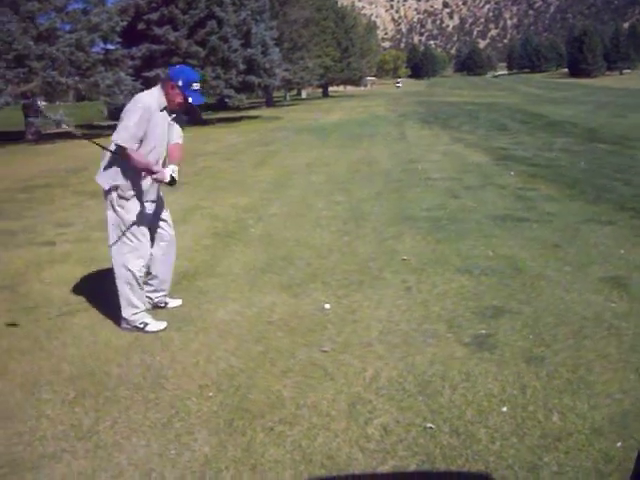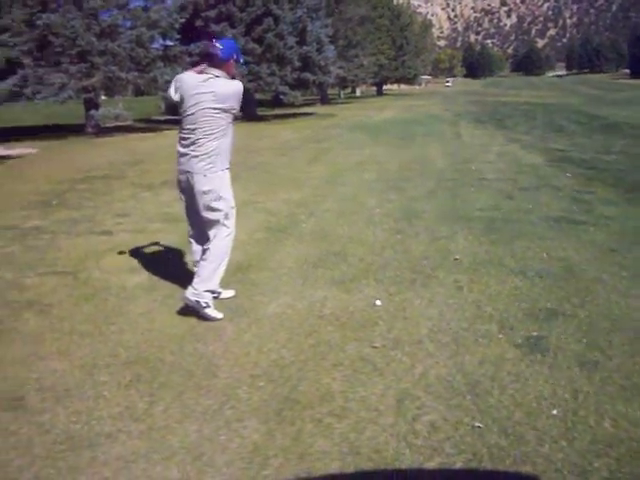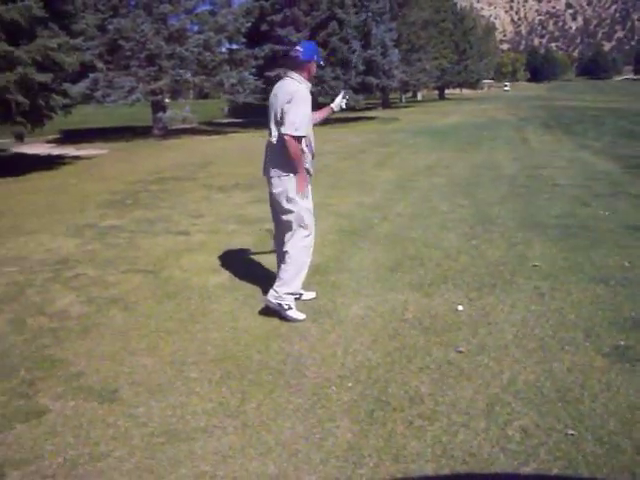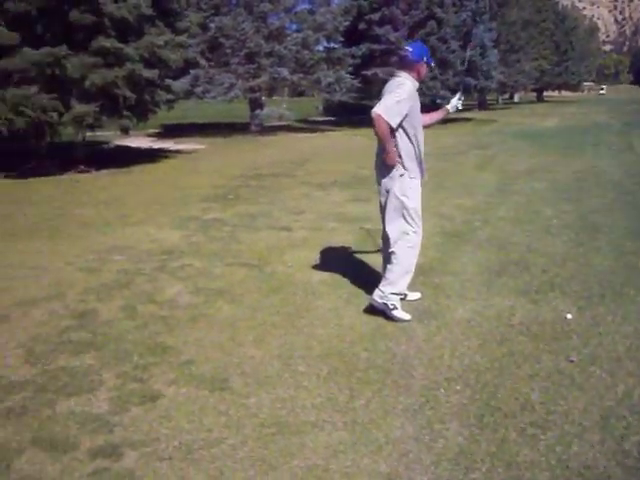
dt=0.7s
person 1, frame 1
left shoulder: (171, 111)
right shoulder: (144, 105)
left elbow: (175, 145)
right elbow: (125, 149)
left wrist: (170, 170)
right wrist: (151, 168)
left hip: (147, 188)
right hip: (124, 187)
left knee: (163, 238)
right knee: (133, 250)
left ankle: (154, 294)
right ankle: (132, 315)
person 1, frame 2
left shoulder: (187, 81)
right shoulder: (234, 88)
left wrist: (205, 63)
right wrist: (215, 61)
left hip: (186, 169)
right hip: (210, 171)
left knee: (199, 231)
right knee: (223, 229)
left ankle: (207, 285)
right ankle: (199, 292)
person 1, frame 3
left shoulder: (283, 86)
right shoulder: (299, 91)
right elbow: (291, 135)
left wrist: (332, 108)
right wrist: (301, 172)
left hip: (278, 172)
right hip: (290, 174)
left knee: (287, 231)
right knee: (302, 232)
left ankle: (289, 287)
right ankle: (281, 295)
person 1, frame 4
left shoulder: (400, 86)
right shoulder: (404, 88)
left elbow: (417, 121)
right elbow: (378, 115)
left wrist: (447, 109)
right wrist: (389, 150)
left hip: (400, 173)
right hip: (401, 173)
left knee: (396, 231)
right knee: (408, 233)
left ankle: (393, 287)
right ankle: (387, 294)
